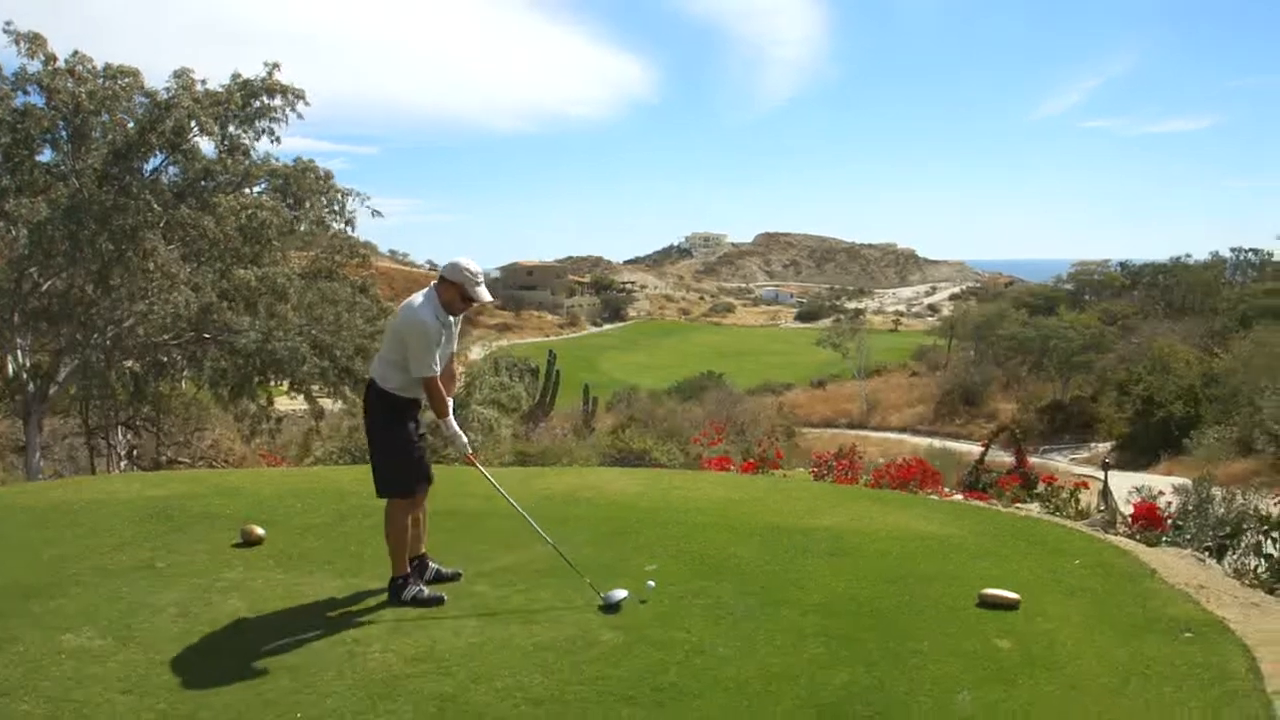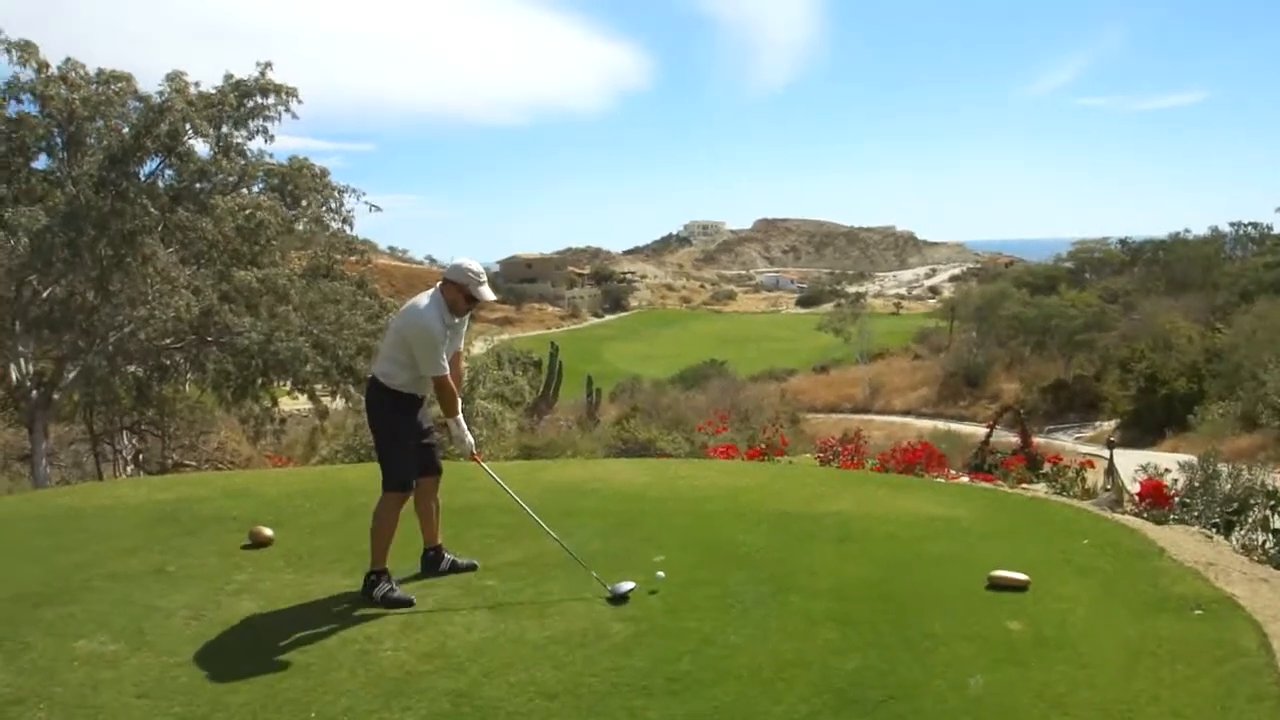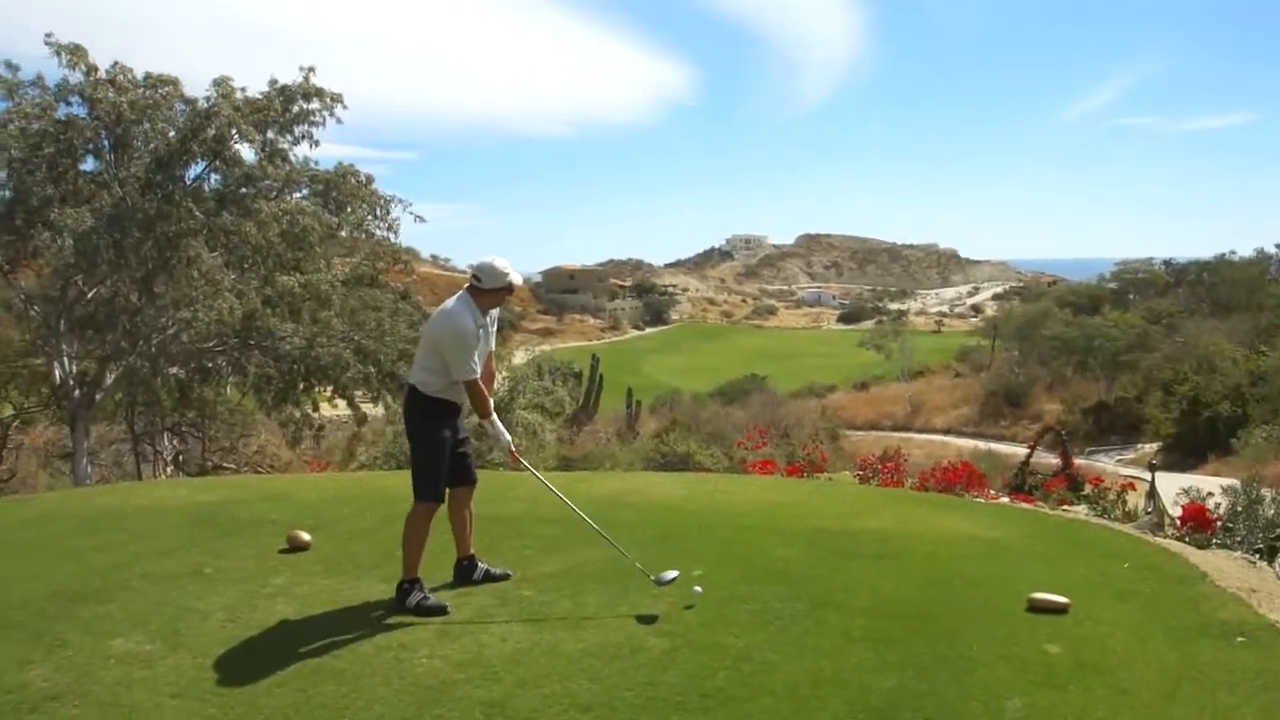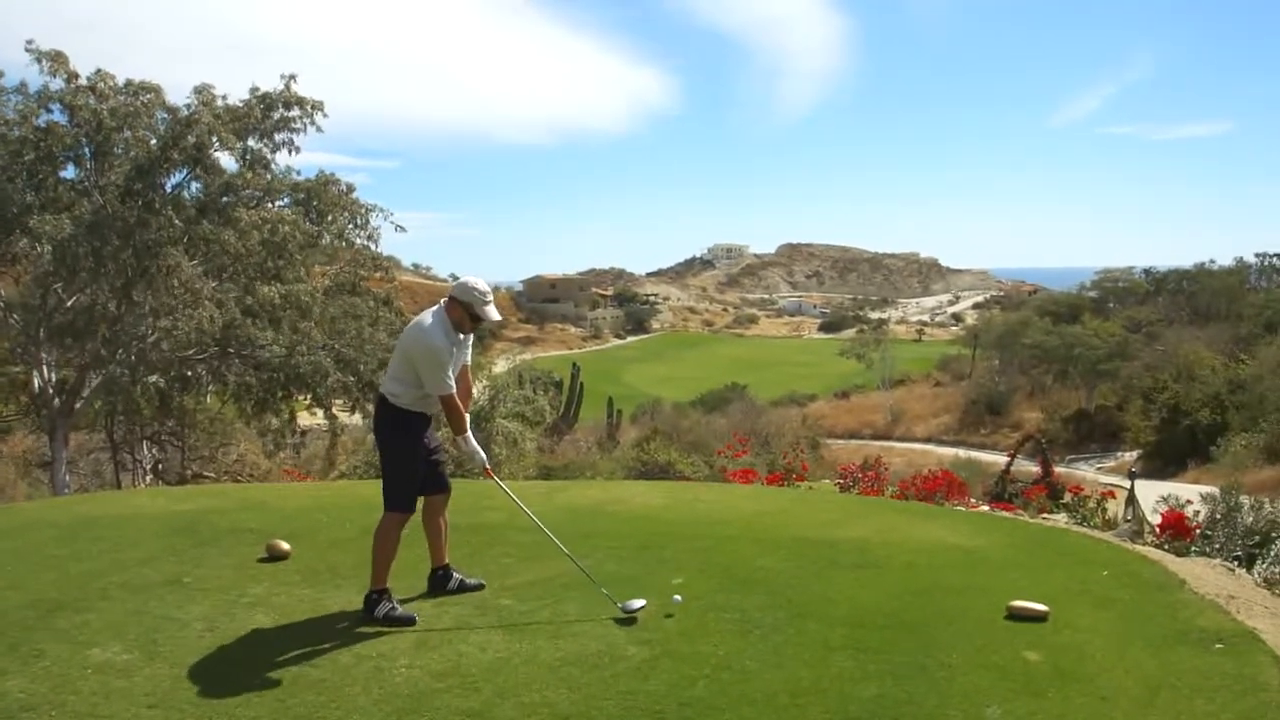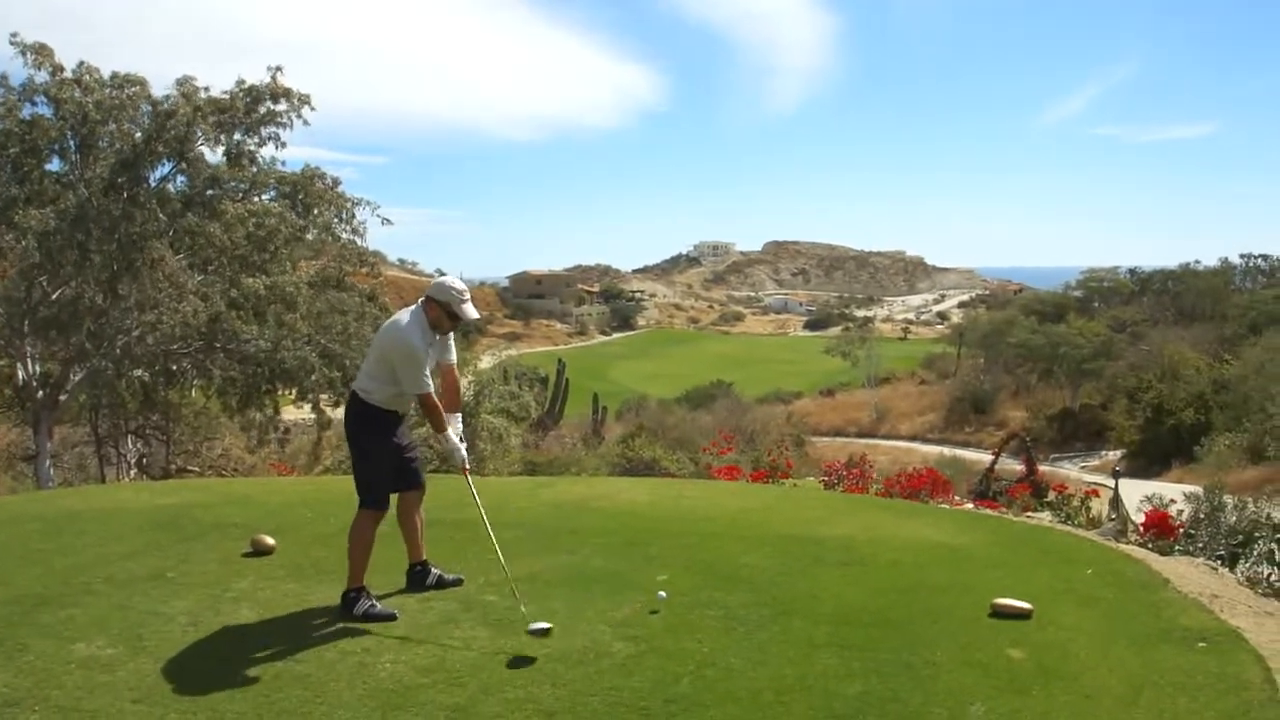
dt=0.7s
person 1, frame 1
left shoulder: (449, 311)
right shoulder: (420, 320)
left elbow: (448, 363)
right elbow: (430, 384)
left wrist: (446, 412)
right wrist: (452, 429)
left hip: (408, 403)
right hip: (388, 405)
left knee: (420, 488)
right knee: (403, 495)
left ankle: (417, 562)
right ankle: (400, 580)
person 1, frame 2
left shoulder: (457, 310)
right shoulder: (425, 320)
left elbow: (455, 363)
right elbow: (442, 382)
left wrist: (456, 410)
right wrist: (459, 429)
left hip: (414, 398)
right hip: (389, 399)
left knee: (429, 478)
right knee: (398, 488)
left ankle: (433, 555)
right ankle: (376, 576)
person 1, frame 3
left shoulder: (485, 312)
right shoulder: (457, 323)
left elbow: (487, 364)
right elbow: (473, 384)
left wrist: (488, 412)
right wrist: (495, 426)
left hip: (450, 407)
right hip: (428, 408)
left knee: (463, 486)
right knee: (428, 498)
left ankle: (467, 564)
right ankle: (408, 584)
person 1, frame 4
left shoulder: (461, 326)
right shoulder: (431, 338)
left elbow: (464, 378)
right elbow: (448, 399)
left wrist: (465, 427)
right wrist: (469, 444)
left hip: (420, 418)
right hip: (398, 419)
left knee: (438, 494)
right knee: (399, 509)
left ankle: (441, 574)
right ankle: (377, 595)
person 1, frame 5
left shoulder: (440, 327)
right shoulder: (408, 338)
left elbow: (449, 378)
right elbow: (427, 400)
left wrist: (456, 427)
right wrist: (451, 441)
left hip: (394, 415)
right hip: (368, 416)
left knee: (412, 491)
right knee: (374, 507)
left ankle: (419, 570)
right ankle: (354, 594)
